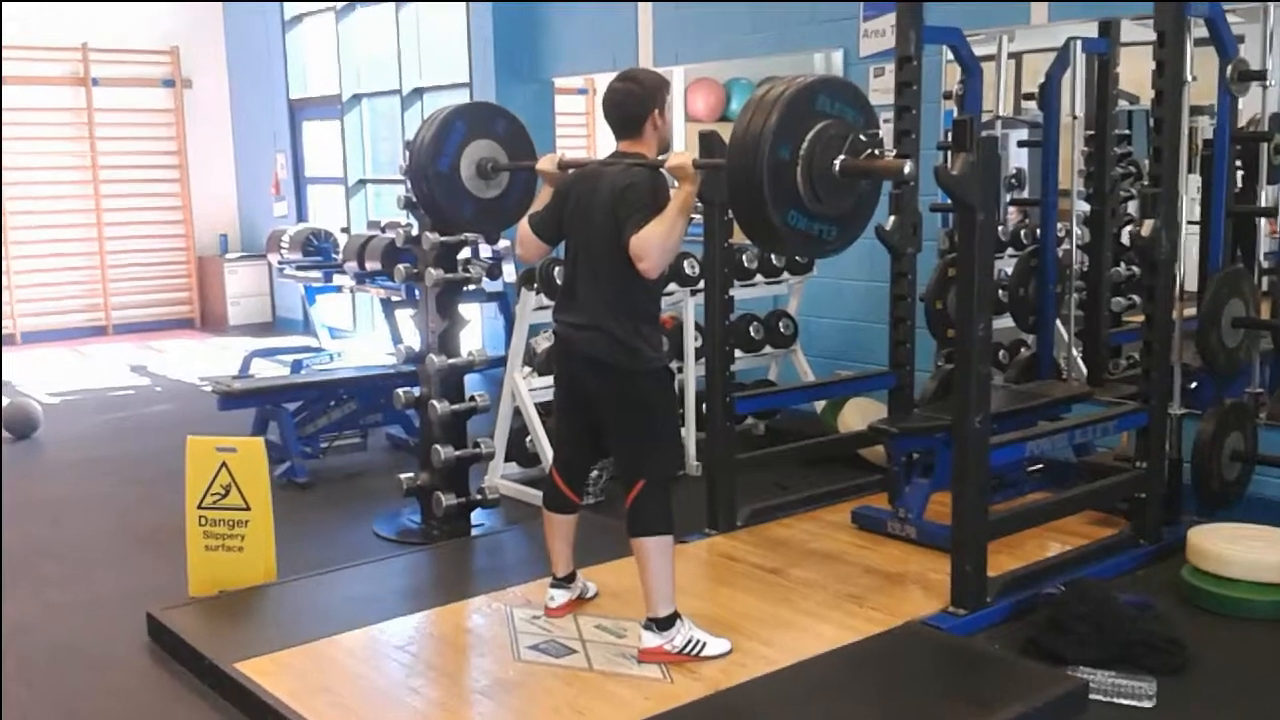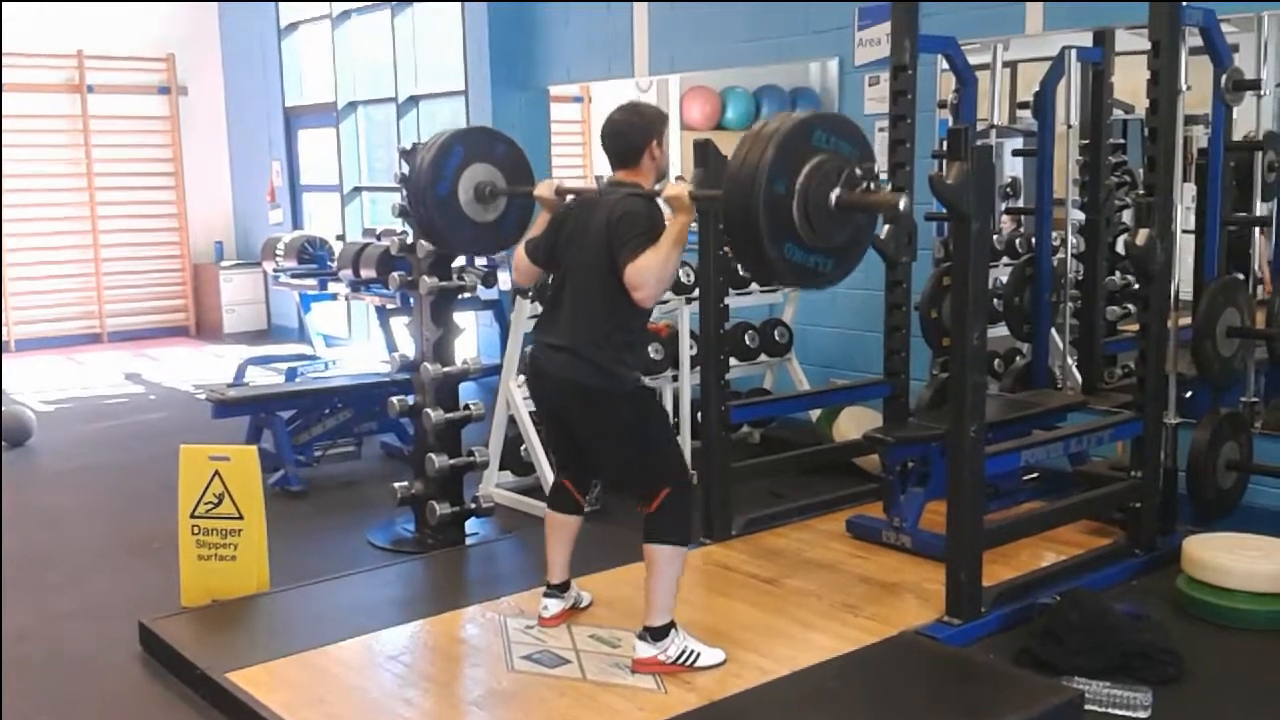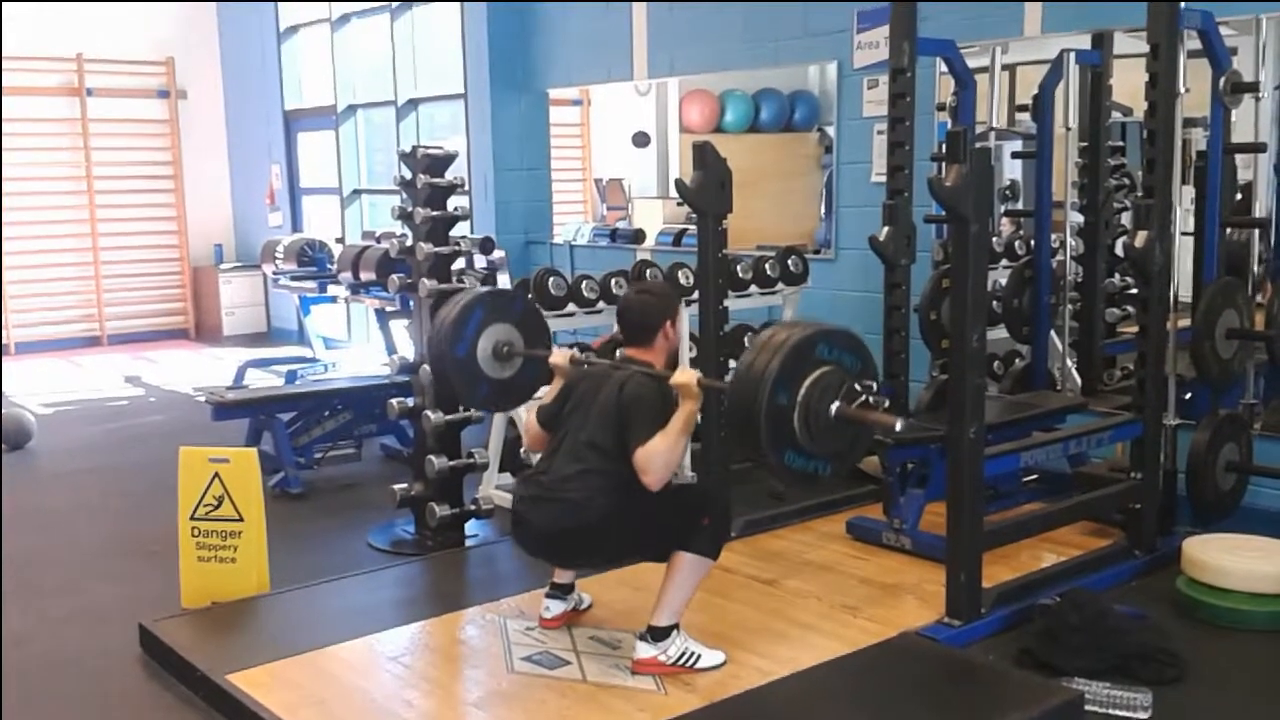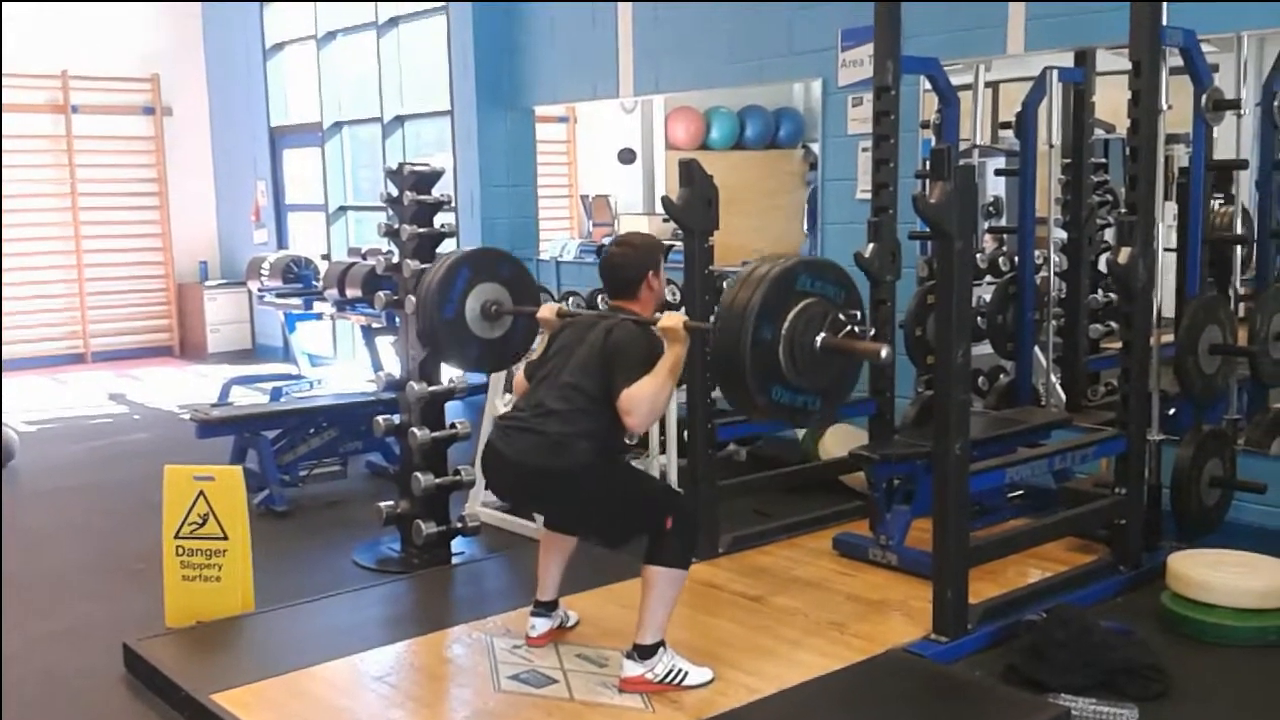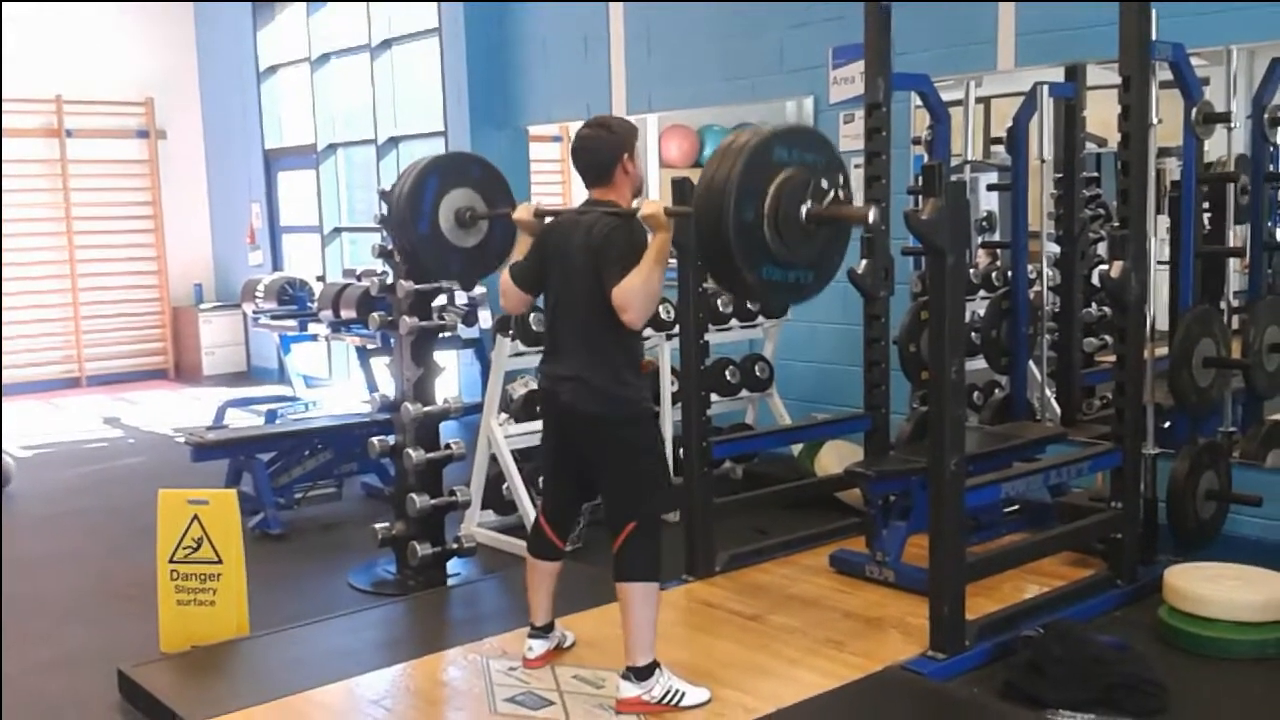
dt=1s
person 1, frame 1
left shoulder: (578, 181)
right shoulder: (643, 183)
left elbow: (527, 247)
right elbow: (649, 258)
left wrist: (547, 186)
right wrist: (686, 189)
left hip: (574, 347)
right hip: (626, 357)
left knee: (569, 464)
right knee: (650, 480)
left ankle: (563, 585)
right ankle: (663, 629)
person 1, frame 2
left shoulder: (576, 207)
right shoulder: (636, 209)
left elbow: (521, 272)
right elbow: (644, 286)
left wrist: (545, 211)
right wrist: (681, 219)
left hip: (549, 367)
right hip: (601, 379)
left knee: (573, 473)
right knee: (669, 492)
left ankle: (557, 594)
right ankle: (658, 639)
person 1, frame 3
left shoulder: (589, 375)
right shoulder: (647, 389)
left elbow: (533, 439)
right elbow: (652, 474)
left wrist: (560, 379)
right wrist: (689, 404)
left hip: (527, 520)
right hip: (575, 529)
right knee: (709, 511)
left ankle: (559, 598)
right ankle: (658, 642)
person 1, frame 4
left shoulder: (575, 326)
right shoulder: (636, 337)
right elbow: (636, 417)
right wrist: (675, 349)
left hip: (500, 458)
right hip: (549, 465)
left knee: (572, 493)
right knee: (674, 519)
left ankle: (544, 614)
right ankle: (646, 660)
person 1, frame 5
left shoulder: (556, 229)
right shoulder: (619, 229)
left elbow: (511, 299)
right elbow: (632, 308)
left wrist: (524, 235)
right wrist: (660, 237)
left hip: (561, 395)
right hip: (613, 404)
left knee: (555, 513)
right knee: (637, 528)
left ankle: (541, 636)
